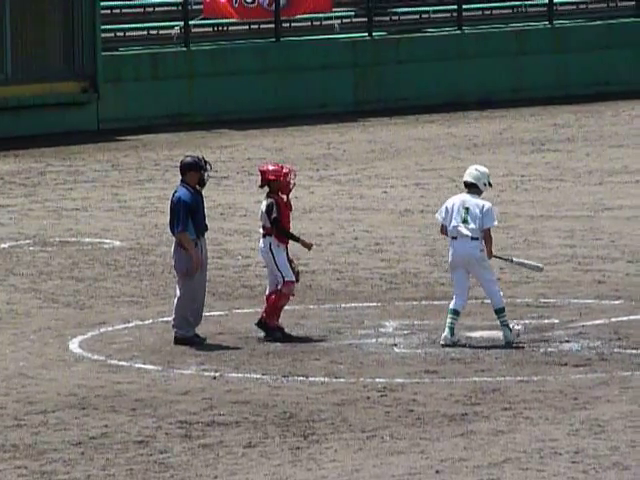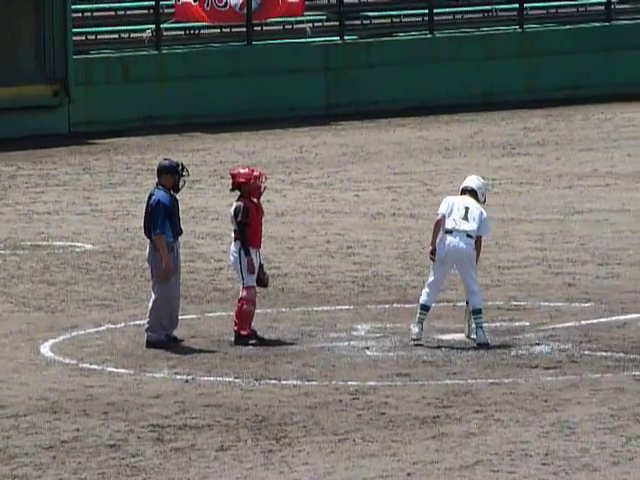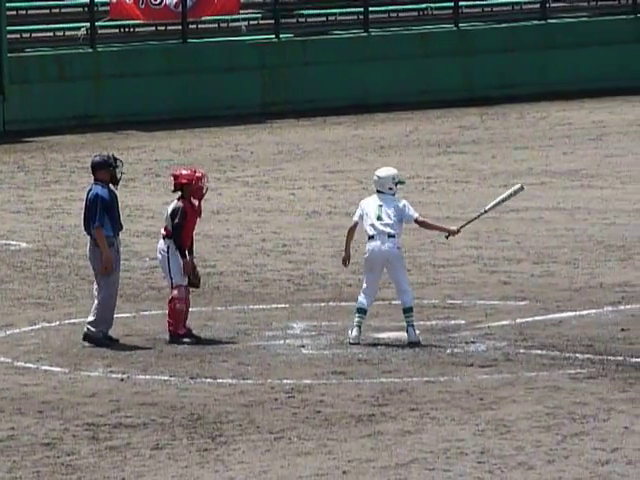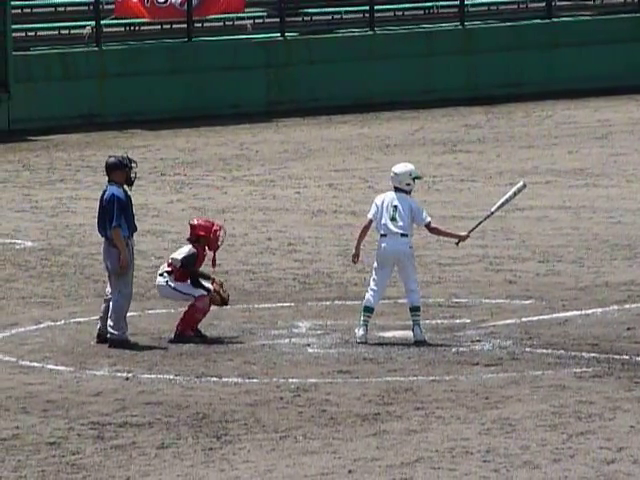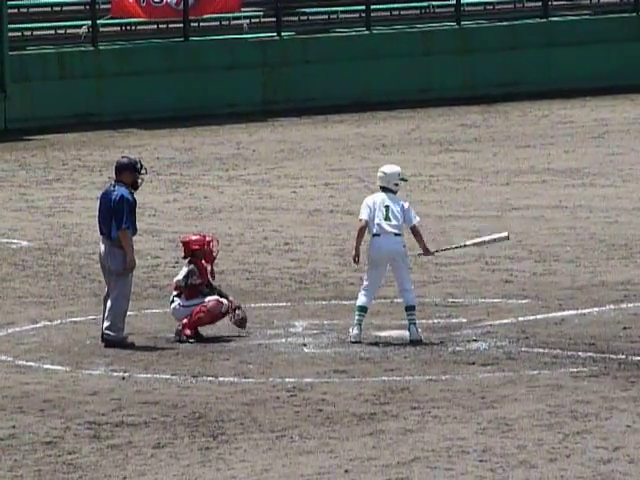
dt=0.7s
person 1, frame 1
left shoulder: (194, 192)
right shoulder: (182, 196)
right elbow: (181, 230)
right wrist: (194, 254)
left hip: (199, 244)
right hip: (187, 248)
left knee: (197, 291)
right knee: (186, 291)
left ankle: (190, 329)
right ankle: (182, 333)
person 1, frame 2
left shoulder: (166, 195)
right shoulder: (161, 199)
right elbow: (158, 233)
right wrist: (165, 259)
left hip: (171, 247)
right hip: (163, 250)
left knee: (172, 293)
right knee: (162, 294)
left ankle: (166, 332)
right ankle: (154, 336)
person 1, frame 3
left shoulder: (105, 191)
right shoulder: (99, 193)
right elbow: (97, 226)
right wrist: (106, 252)
left hip: (110, 244)
right hip: (104, 246)
left knee: (105, 290)
right knee: (108, 291)
left ankle: (101, 331)
right ankle: (93, 330)
person 1, frame 4
left shoulder: (113, 192)
right shoulder: (115, 194)
right elbow: (115, 227)
right wrist: (123, 252)
left hip: (116, 246)
right hip: (118, 247)
left knee: (114, 291)
right knee: (121, 293)
left ankle: (104, 331)
right ankle: (116, 335)
person 1, frame 5
left shoulder: (107, 192)
right shoulder: (124, 195)
right elbow: (123, 228)
right wrist: (130, 255)
left hip: (106, 245)
right hip: (118, 248)
left knee: (112, 292)
right knee: (120, 295)
left ankle: (109, 331)
right ankle: (113, 336)
person 2, frame 1
left shoulder: (452, 201)
right shoulder: (484, 205)
left elbow: (443, 230)
right elbow: (487, 235)
right wrist: (489, 251)
left hip: (455, 250)
right hip: (475, 250)
left knee: (459, 294)
right knee: (493, 291)
left ankle: (448, 333)
right ankle: (506, 331)
person 2, frame 2
left shoulder: (450, 200)
right shoulder: (481, 211)
left elbow: (439, 219)
right elbow: (478, 241)
left wrist: (432, 244)
right wrist: (474, 263)
left hip: (446, 244)
right hip: (467, 246)
left knee: (431, 287)
right knee: (473, 291)
left ankle: (418, 328)
right ankle: (479, 333)
person 2, frame 3
left shoulder: (366, 202)
right shoulder: (399, 203)
left elbow: (352, 227)
right elbow: (421, 222)
left wrist: (347, 251)
right wrist: (447, 230)
left hip: (373, 248)
right hip: (392, 247)
left knee: (367, 291)
right knee: (404, 290)
left ankle: (355, 331)
right ankle: (410, 331)
person 2, frame 4
left shoulder: (380, 199)
right shoulder: (412, 203)
left elbow: (367, 225)
right elbow: (431, 228)
left wrist: (357, 247)
right wrist: (457, 236)
left hip: (384, 246)
right hip: (404, 247)
left knee: (375, 289)
right knee: (412, 289)
left ankle: (362, 330)
right ankle: (417, 330)
person 2, frame 5
left shoulder: (370, 200)
right shoulder: (402, 203)
left elbow: (363, 225)
right elbow: (414, 229)
left wrist: (357, 249)
right wrist: (425, 248)
left hip: (377, 245)
right hip: (397, 244)
left knee: (368, 289)
right knee: (407, 288)
left ankle: (356, 330)
right ankle: (414, 330)
person 3, frame 1
left shoulder: (279, 200)
right shoulder: (272, 202)
right elbow: (279, 229)
left wrist: (287, 256)
right wrist: (300, 241)
left hip: (278, 247)
right hip: (272, 247)
left knee: (276, 286)
right knee: (288, 283)
left ankle: (273, 326)
right ankle: (266, 320)
person 3, frame 2
left shoulder: (253, 204)
right shoulder: (241, 206)
right elbow: (241, 234)
left wrist: (258, 260)
right wrist: (249, 258)
left hip: (252, 251)
right hip: (242, 252)
left knee: (251, 291)
right knee: (248, 291)
left ankle: (247, 329)
right ankle: (240, 333)
person 3, frame 3
left shoulder: (191, 205)
right shoulder: (180, 207)
right elbow: (176, 235)
left wrist: (191, 258)
right wrist: (185, 259)
left hip: (177, 250)
right hip: (169, 249)
left knee: (184, 289)
right knee: (178, 289)
left ankle: (182, 328)
right ankle: (175, 332)
person 3, frame 4
left shoulder: (199, 249)
right shoulder: (193, 252)
left elbow: (193, 272)
right elbow: (194, 280)
left wrist: (211, 279)
right wrist: (210, 291)
left hip: (174, 279)
right hip: (167, 282)
left knee: (209, 293)
right knee: (202, 296)
left ankle: (191, 328)
right ankle: (182, 332)
person 3, frame 5
left shoulder: (200, 266)
right shoulder: (192, 268)
left elbow: (210, 286)
right elbow: (203, 291)
left wrist: (229, 299)
left hip: (190, 305)
right hip: (180, 307)
left knee: (225, 306)
right knee: (216, 303)
left ankle: (192, 327)
right ankle: (184, 328)
